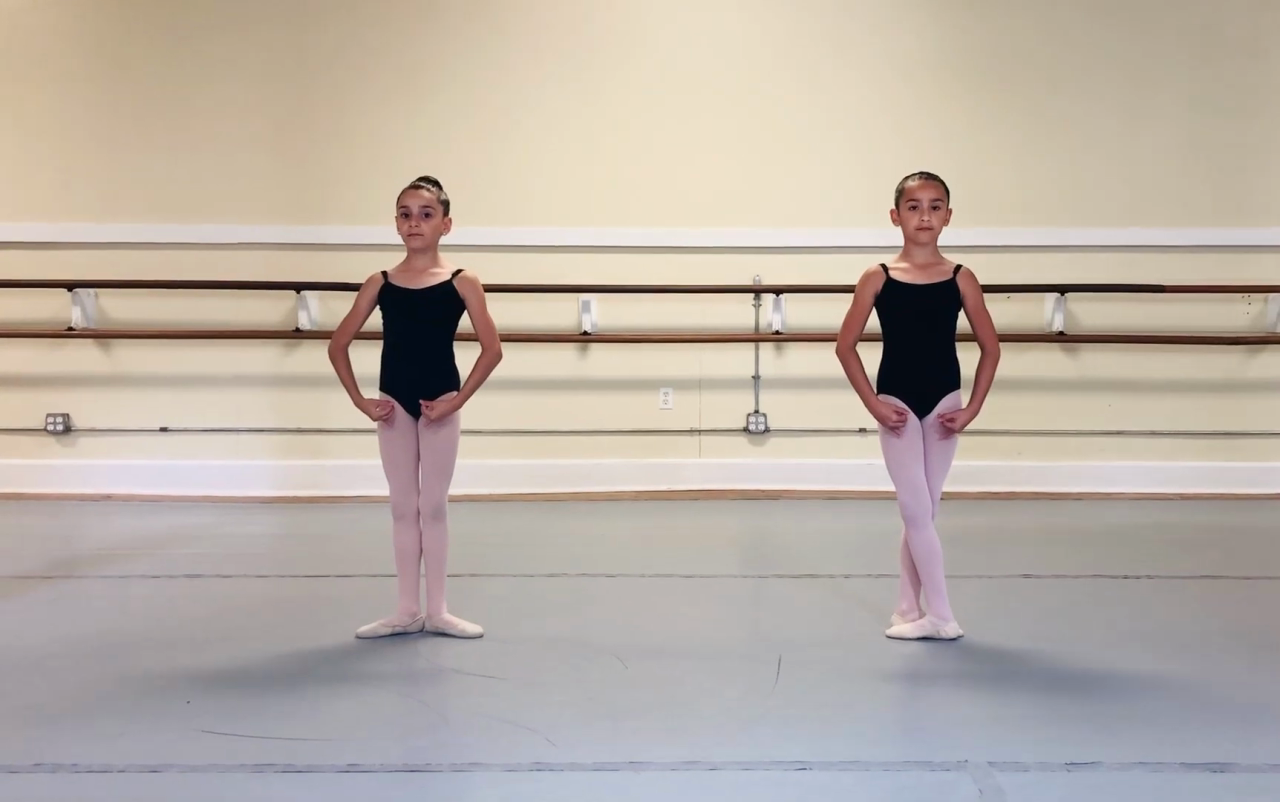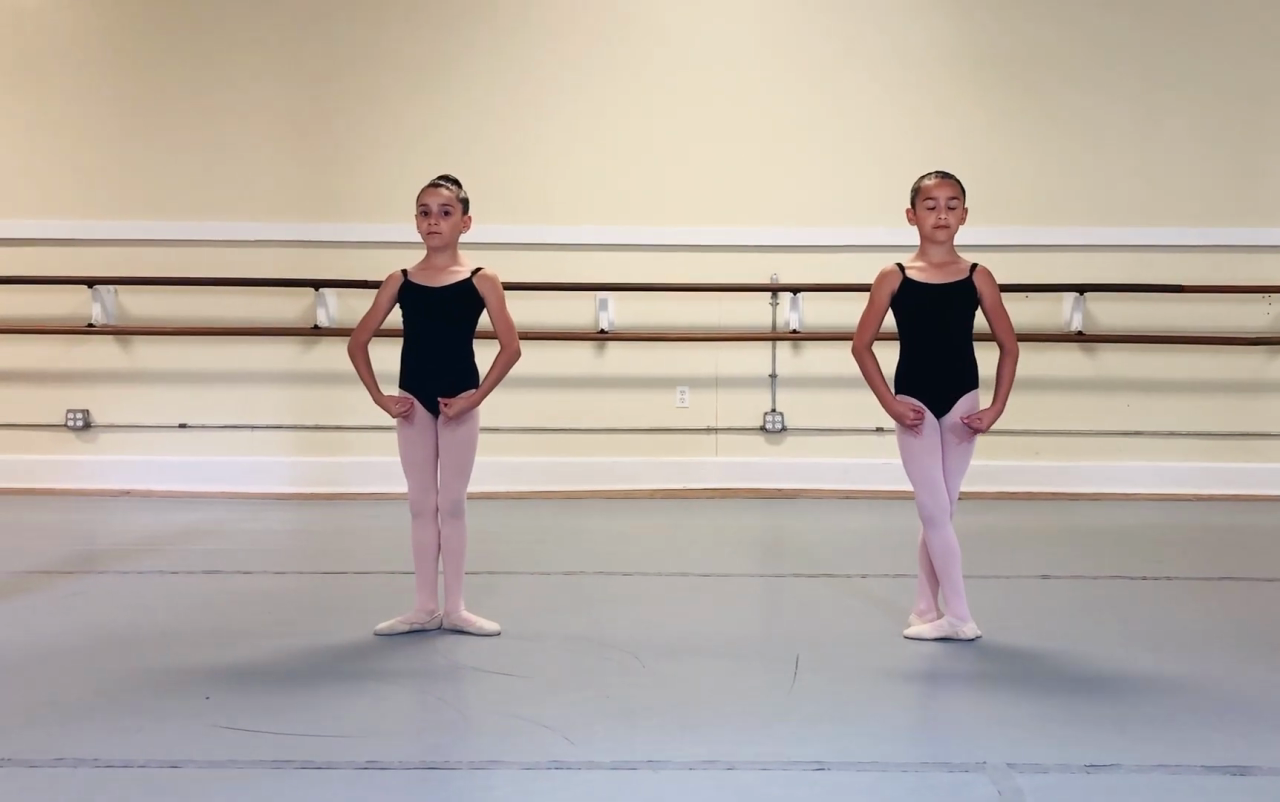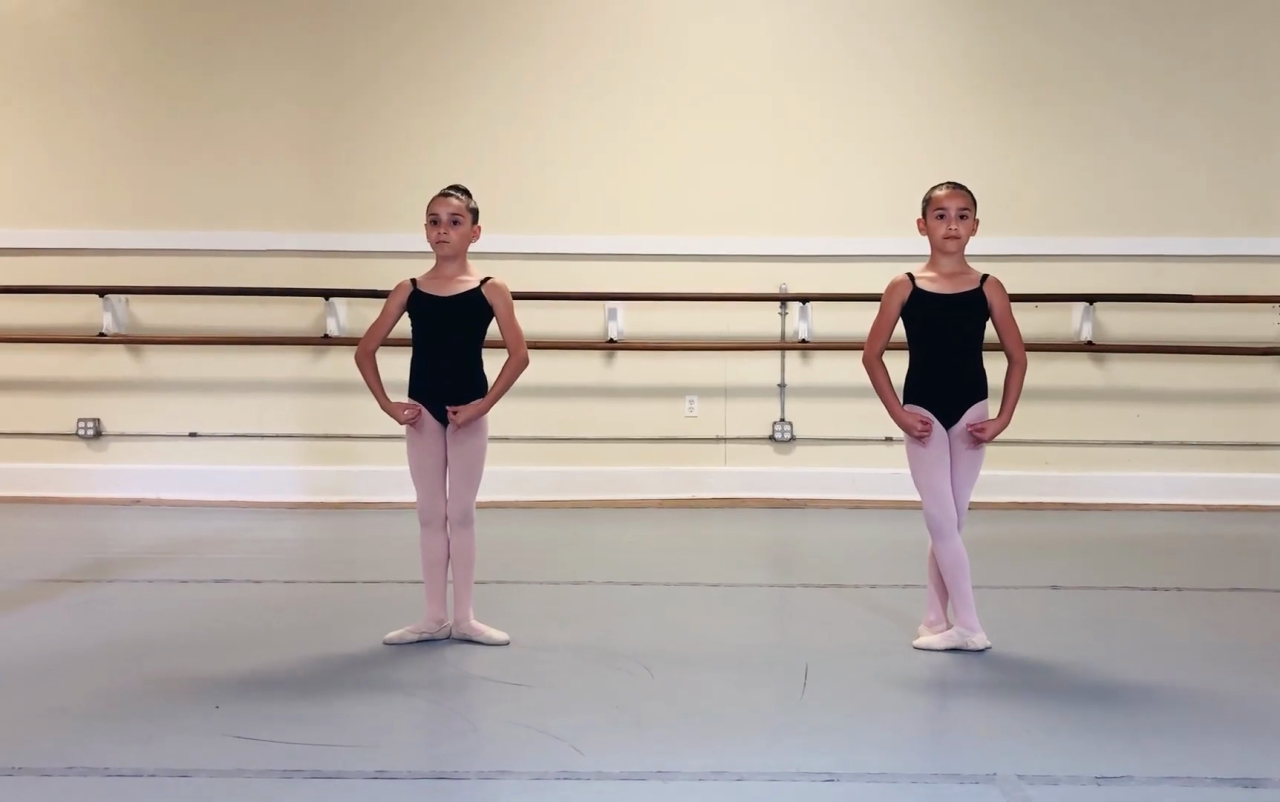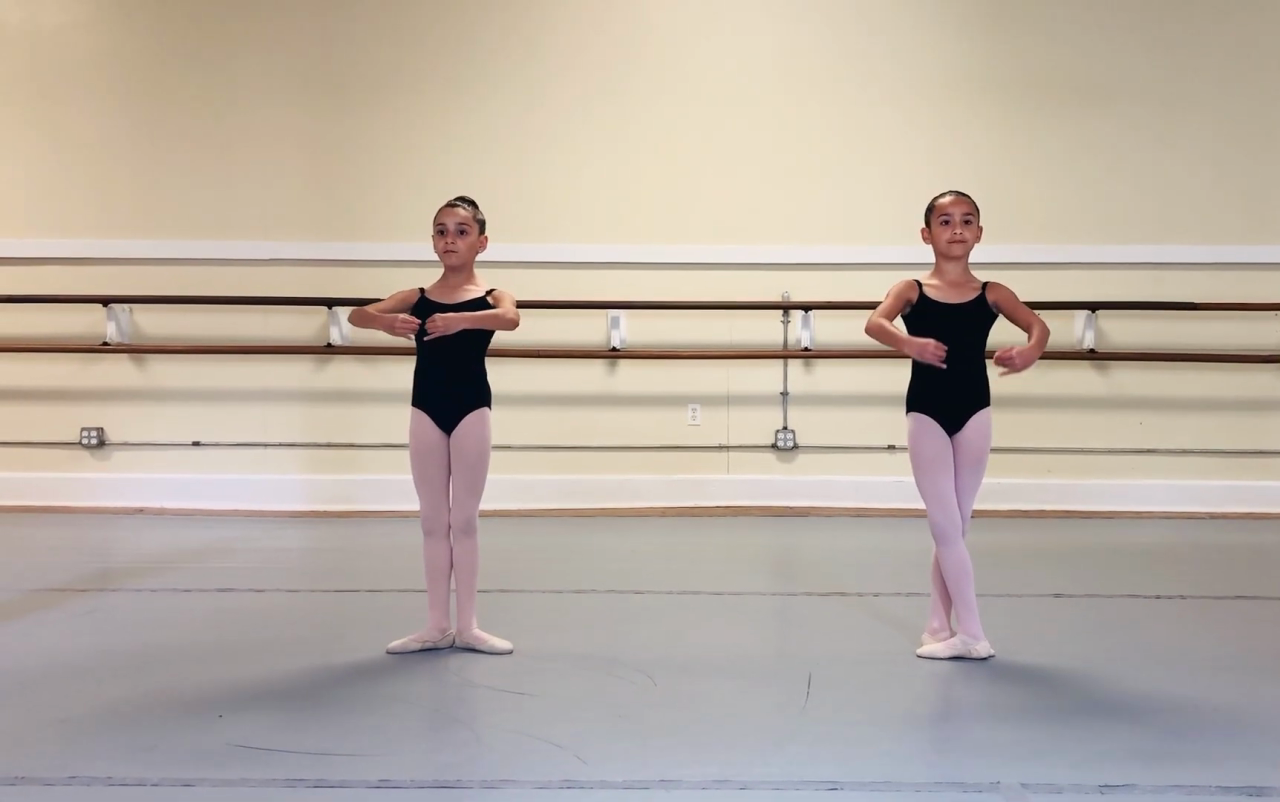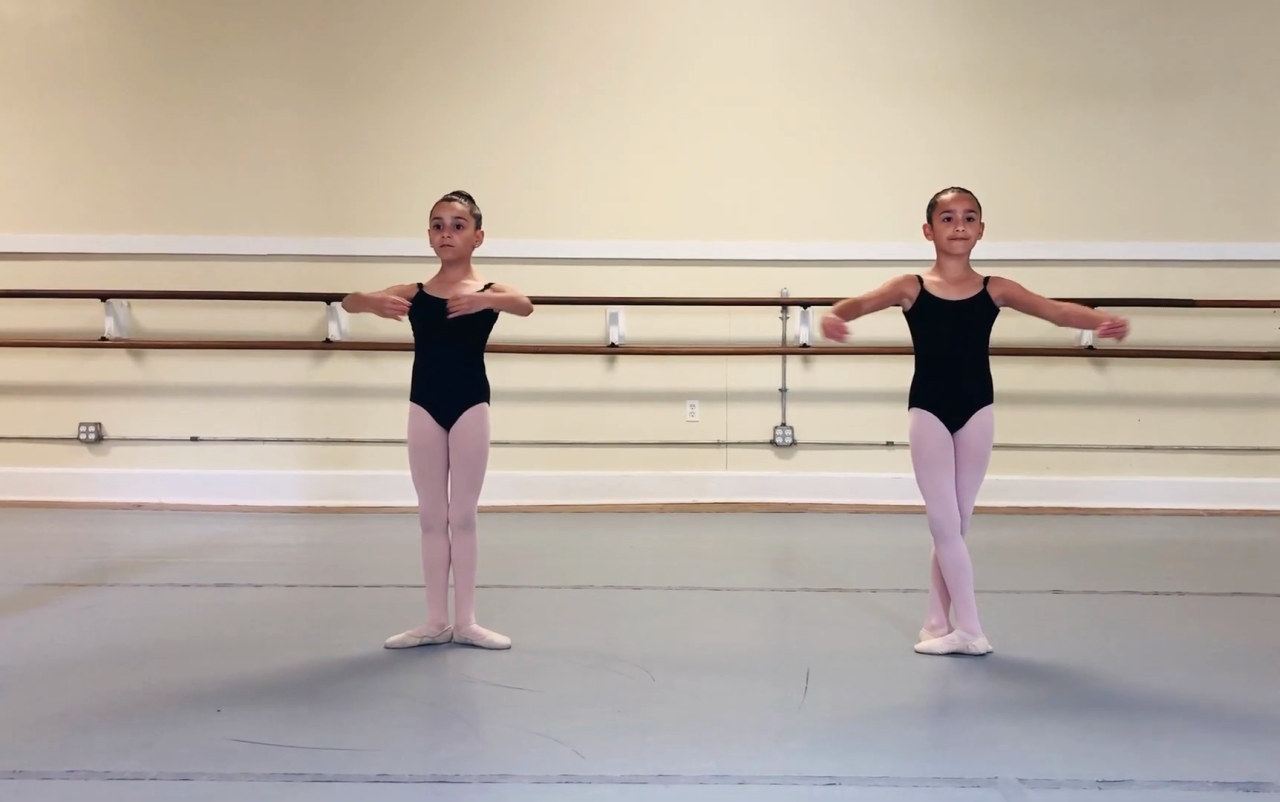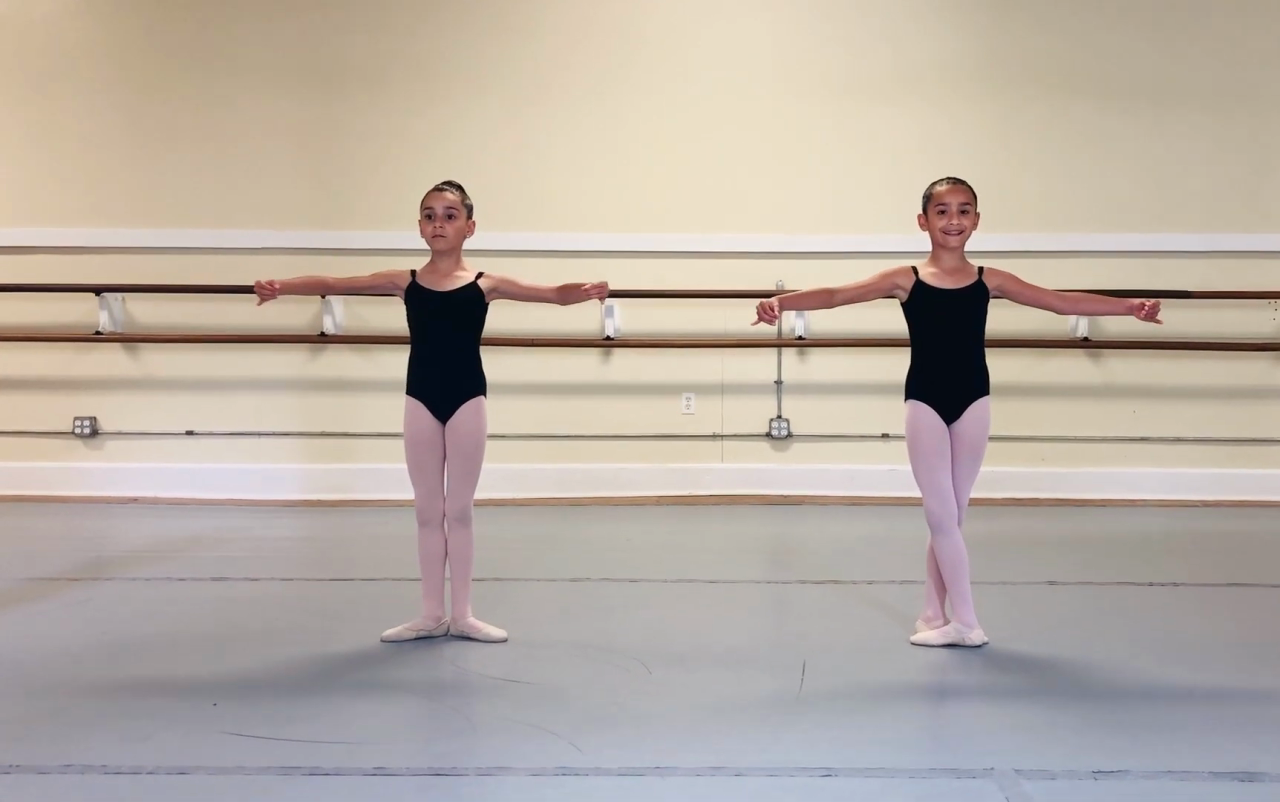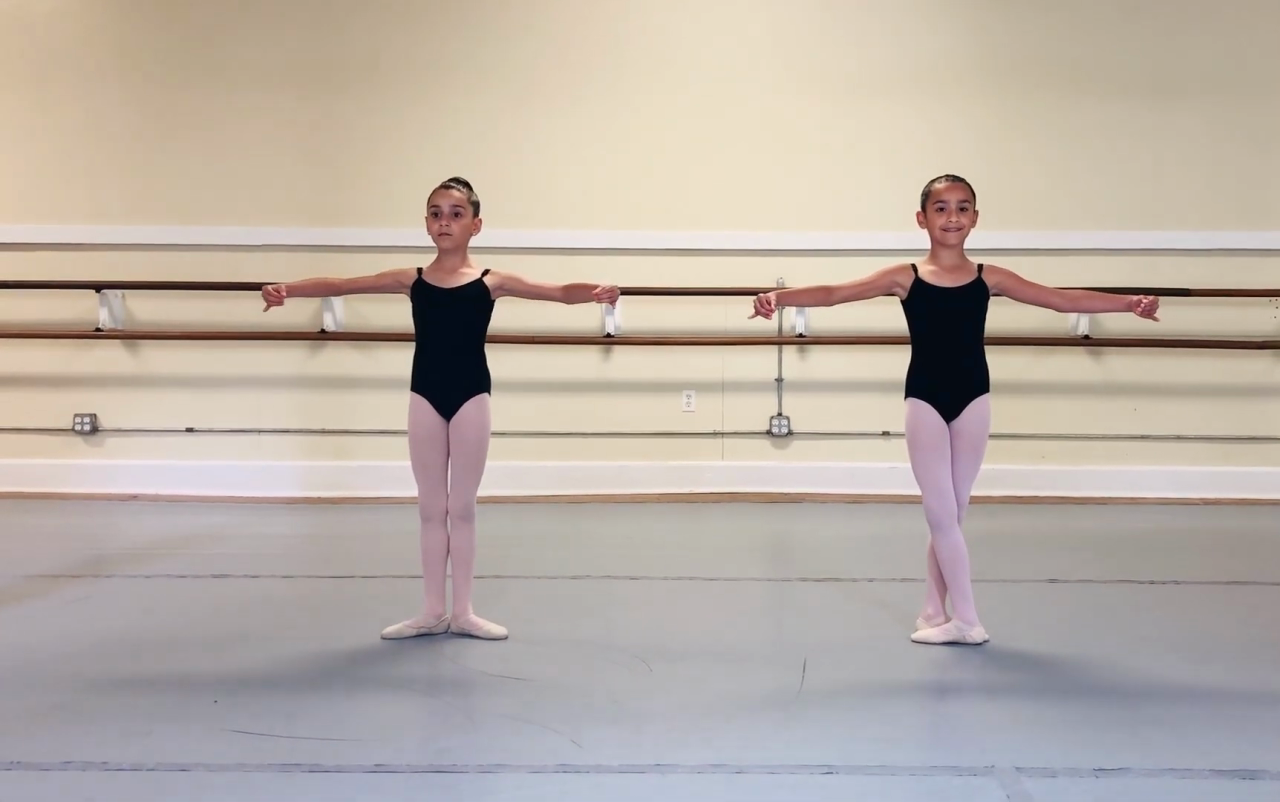
dt=0.7s
person 1, frame 1
left shoulder: (961, 278)
right shoulder: (877, 278)
left elbow: (990, 347)
right elbow: (846, 345)
left wrist: (972, 407)
right wrist: (873, 404)
left hip: (943, 402)
right hip: (897, 402)
left knee: (923, 513)
right knee: (916, 511)
left ankle: (907, 610)
right ankle: (940, 615)
person 1, frame 2
left shoulder: (977, 277)
right shoulder: (894, 277)
left elbow: (1008, 345)
right elbow: (861, 344)
left wrist: (997, 407)
right wrist: (889, 403)
left hip: (962, 401)
right hip: (914, 403)
left knee: (941, 512)
right knee: (934, 512)
left ankle: (926, 610)
right ankle: (958, 616)
person 1, frame 3
left shoulder: (988, 288)
right shoulder: (903, 287)
left elbow: (1016, 357)
right elbow: (872, 354)
left wrist: (1003, 417)
right wrist: (897, 414)
left hip: (970, 411)
right hip: (923, 411)
left knee: (951, 522)
right knee: (941, 521)
left ankle: (935, 620)
right ankle: (968, 625)
person 1, frame 4
left shoulder: (992, 294)
right shoulder: (911, 290)
left elbow: (1038, 326)
right elbow: (874, 323)
left wrist: (1030, 351)
right wrist: (908, 344)
left hip: (973, 414)
right hip: (926, 414)
left knee: (954, 527)
right knee: (945, 526)
left ankle: (939, 628)
right ankle: (971, 634)
person 1, frame 5
left shoulder: (995, 289)
right shoulder: (910, 287)
left elbow: (1057, 310)
right elbow: (857, 303)
left wrist: (1102, 321)
right wrist: (836, 316)
left hip: (976, 410)
right hip: (928, 410)
left knee: (956, 524)
right knee: (944, 523)
left ankle: (938, 623)
right ankle: (968, 628)
person 1, frame 6
left shoulder: (989, 280)
right shoulder: (905, 279)
left elbow: (1061, 301)
right elbow: (835, 295)
left wrist: (1129, 306)
right wrist: (782, 302)
left hip: (972, 401)
right hip: (924, 401)
left knee: (951, 516)
right knee: (941, 515)
left ankle: (934, 615)
right ankle: (964, 621)
person 1, frame 7
left shoulder: (989, 278)
right shoulder: (905, 276)
left elbow: (1062, 299)
right elbow: (834, 293)
left wrist: (1129, 303)
right wrist: (778, 297)
left hip: (972, 399)
right hip: (924, 400)
left knee: (951, 514)
right knee: (941, 513)
left ankle: (934, 612)
right ankle: (965, 618)
person 2, frame 1
left shoulder: (462, 282)
right shoulder: (380, 284)
left elbow: (492, 349)
right elbow: (338, 345)
left wrist: (459, 400)
right wrist: (360, 401)
left hip: (439, 404)
right hip: (393, 405)
left knee: (434, 507)
right knee: (403, 507)
left ankle: (437, 610)
right ankle: (408, 610)
person 2, frame 2
left shoulder: (481, 281)
right shoulder: (399, 282)
left elbow: (510, 347)
right elbow: (357, 343)
left wrist: (477, 396)
right wrist: (380, 397)
left hip: (459, 401)
right hip: (413, 401)
left knee: (452, 504)
right knee: (421, 505)
left ankle: (454, 608)
right ankle: (425, 607)
person 2, frame 3
left shoulder: (491, 290)
right shoulder: (409, 290)
left elbow: (519, 354)
right elbow: (365, 350)
left wrist: (485, 403)
right wrist: (387, 403)
left hip: (468, 410)
right hip: (422, 410)
left knee: (462, 513)
right knee: (430, 513)
left ankle: (464, 617)
right ankle: (435, 616)
person 2, frame 4
left shoulder: (492, 298)
right shoulder: (416, 298)
left elbow: (510, 319)
right elbow: (357, 314)
left wrist: (460, 321)
right wrist: (385, 322)
left hip: (472, 411)
right hip: (426, 412)
left knee: (464, 521)
right knee: (433, 521)
left ankle: (467, 626)
right ankle: (438, 625)
person 2, frame 5
left shoulder: (491, 292)
right shoulder: (413, 293)
left elbow: (525, 305)
right elbow: (349, 301)
left wrist: (483, 301)
right wrist: (377, 304)
left hip: (470, 406)
right hip: (424, 407)
left knee: (463, 516)
right knee: (431, 516)
left ankle: (465, 620)
right ankle: (436, 620)
person 2, frame 6
left shoulder: (485, 284)
right shoulder: (405, 282)
left elbow: (555, 294)
right elbow: (333, 284)
left wrist: (586, 290)
right wrist: (280, 286)
left hip: (467, 399)
right hip: (421, 400)
left knee: (460, 510)
right knee: (428, 510)
left ankle: (462, 614)
right ankle: (432, 613)
person 2, frame 7
left shoulder: (491, 281)
right shoulder: (410, 279)
left elbow: (559, 292)
right elbow: (340, 284)
left wrist: (596, 292)
right wrist: (287, 289)
left hip: (471, 397)
right hip: (425, 397)
left knee: (463, 507)
right knee: (430, 507)
left ankle: (462, 611)
right ankle: (433, 610)
